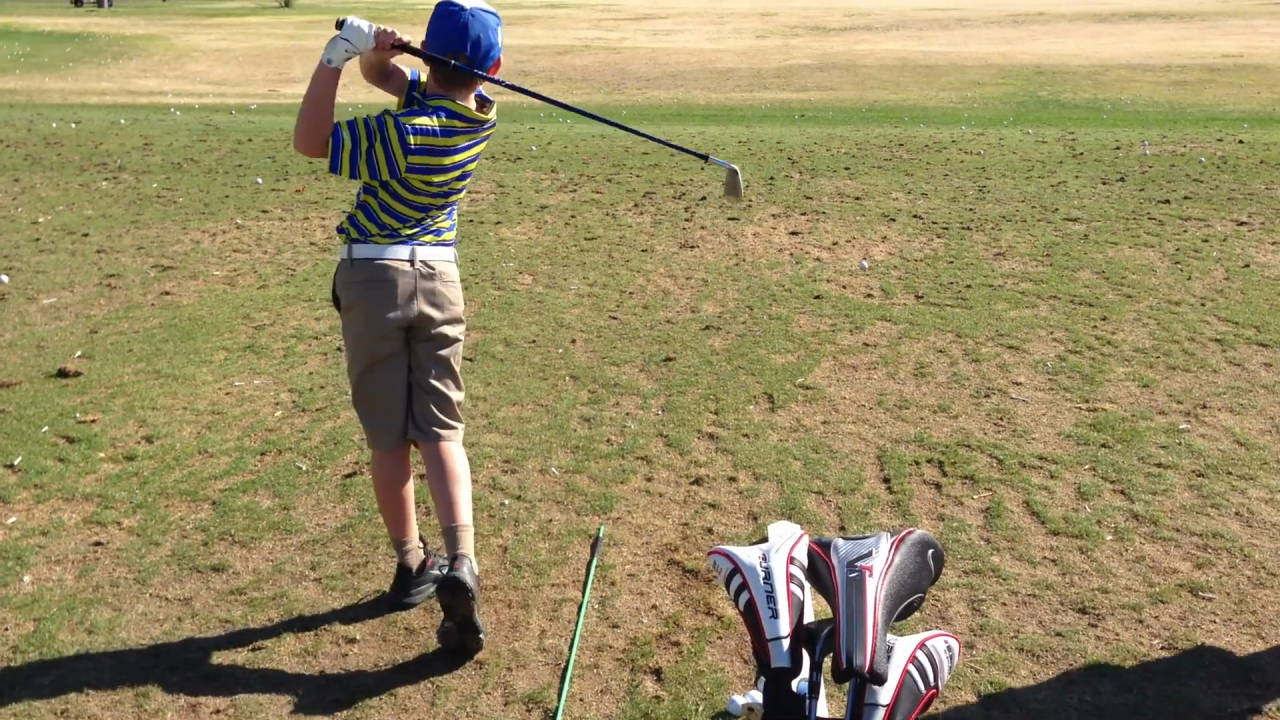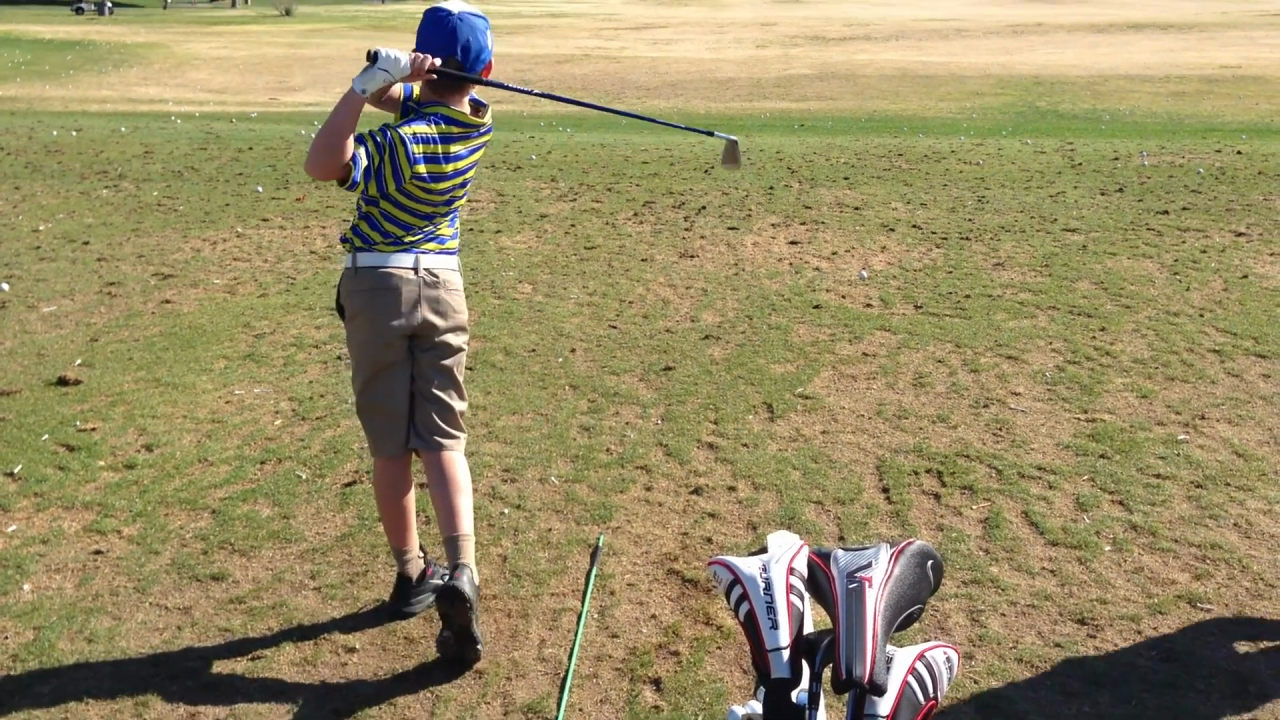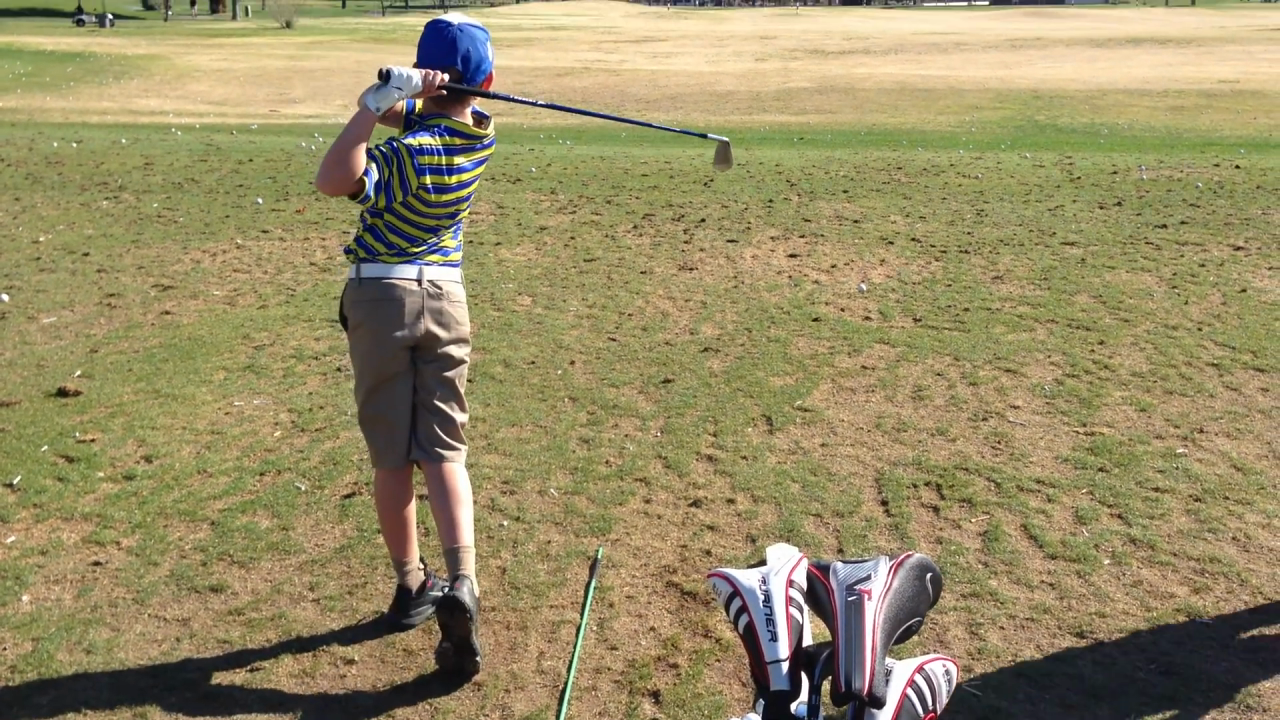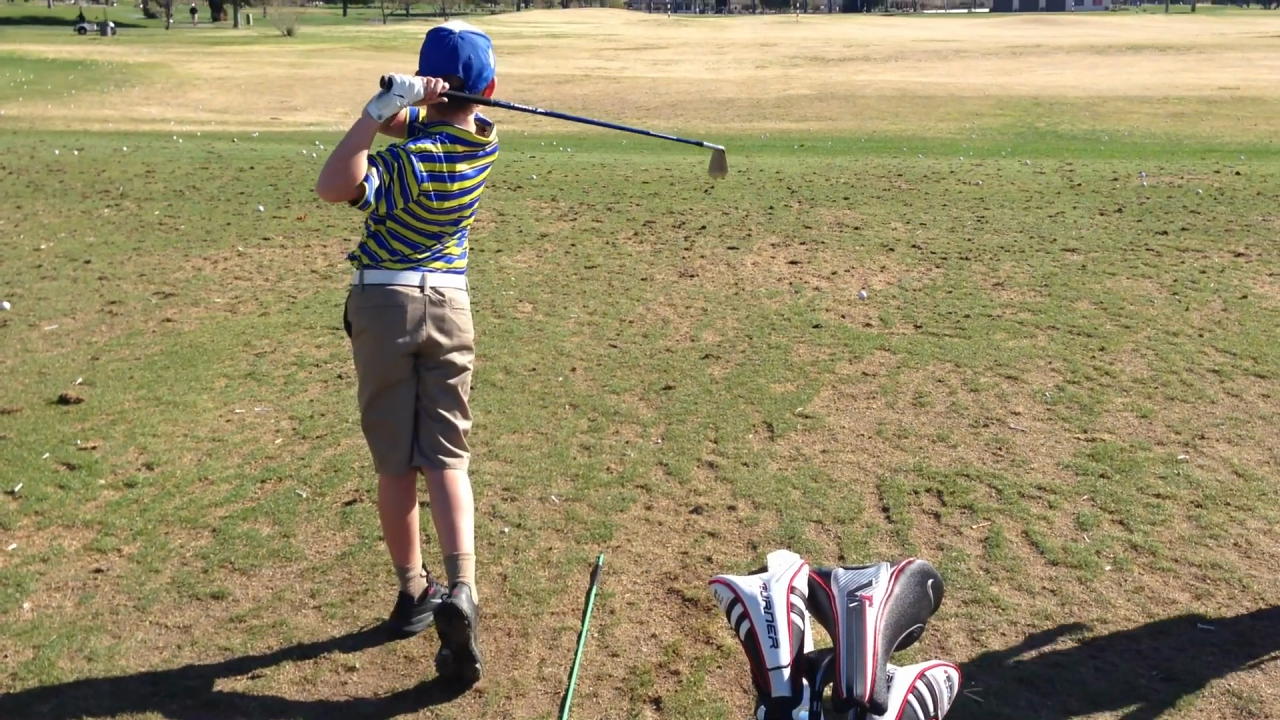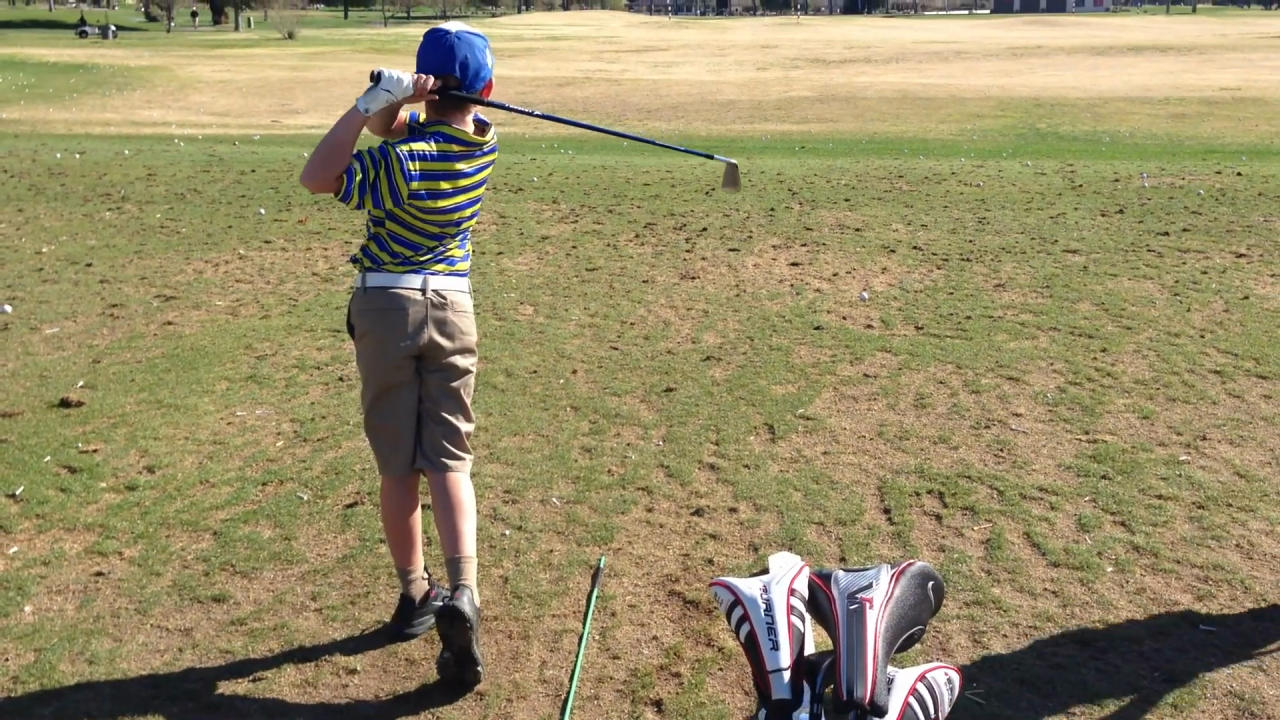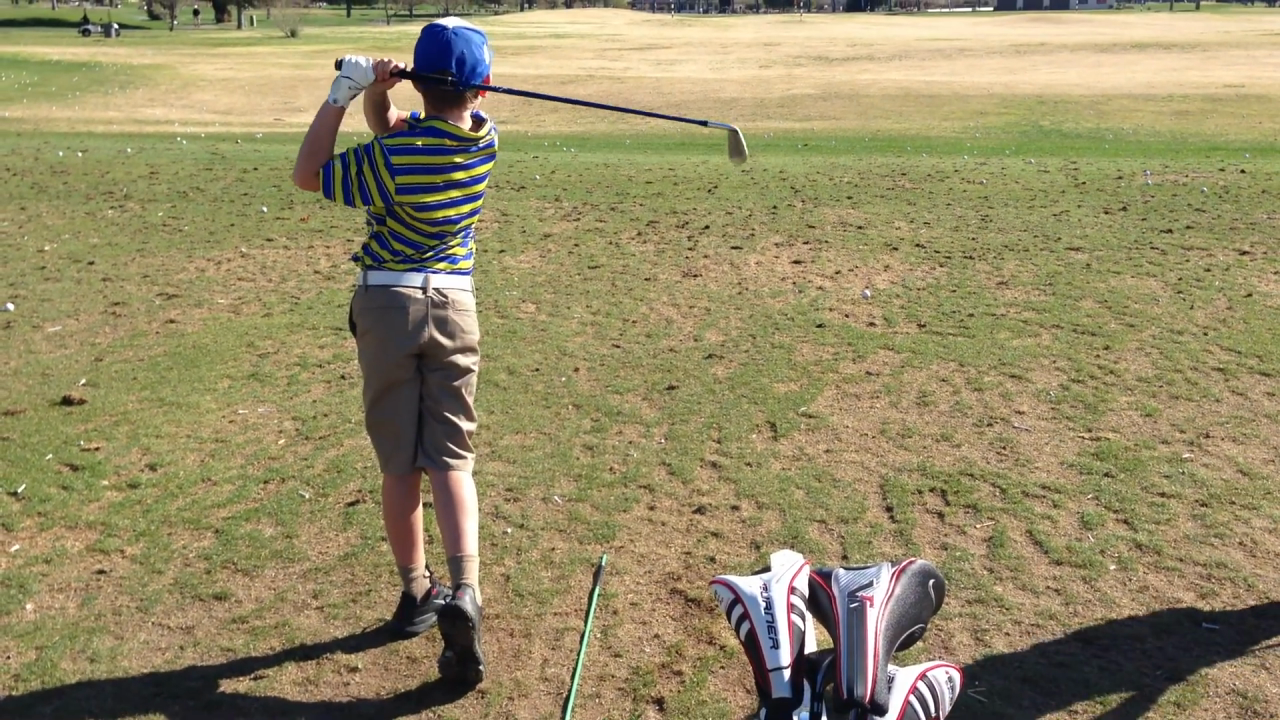
dt=0.3s
person 1, frame 1
left shoulder: (404, 132)
right shoulder: (481, 113)
left elbow: (308, 141)
right elbow: (386, 75)
left wrist: (335, 56)
left hip: (372, 278)
right hip: (437, 278)
left knee: (389, 436)
right knee: (441, 430)
left ankle: (413, 565)
right ankle: (460, 563)
person 1, frame 2
left shoulder: (406, 143)
right shoulder: (476, 118)
left elbow: (319, 165)
right elbow: (388, 97)
left wrist: (370, 80)
right wrist: (383, 81)
left hip: (376, 286)
right hip: (442, 286)
left knee: (390, 445)
right knee: (443, 439)
left ankle: (413, 573)
right ankle: (460, 571)
person 1, frame 3
left shoulder: (412, 153)
right shoulder: (478, 130)
left elbow: (331, 181)
right elbow: (397, 114)
left wrist: (381, 98)
right wrist: (388, 99)
left hip: (379, 298)
right hip: (444, 297)
left knee: (392, 456)
right knee: (444, 450)
left ankle: (412, 585)
right ankle: (460, 584)
person 1, frame 4
left shoulder: (415, 161)
right shoulder: (482, 138)
left elbow: (332, 186)
right elbow: (399, 124)
left wrist: (384, 105)
right wrist: (390, 109)
left hip: (383, 303)
right hip: (448, 305)
left knee: (395, 463)
right knee: (446, 457)
left ankle: (414, 591)
right ankle: (460, 589)
person 1, frame 5
left shoulder: (407, 160)
right shoulder: (484, 139)
left elbow: (317, 176)
left wrist: (373, 99)
right wrist: (386, 104)
left hip: (386, 306)
right hip: (452, 306)
left knee: (397, 465)
right knee: (449, 460)
left ankle: (416, 595)
right ankle: (461, 593)
person 1, frame 6
left shoulder: (395, 159)
right shoulder: (485, 138)
left elbow: (308, 174)
left wrist: (340, 95)
right wrist: (372, 91)
left hip: (386, 305)
right hip: (453, 305)
left knee: (399, 462)
right knee: (451, 458)
left ankle: (417, 592)
right ankle: (465, 591)
